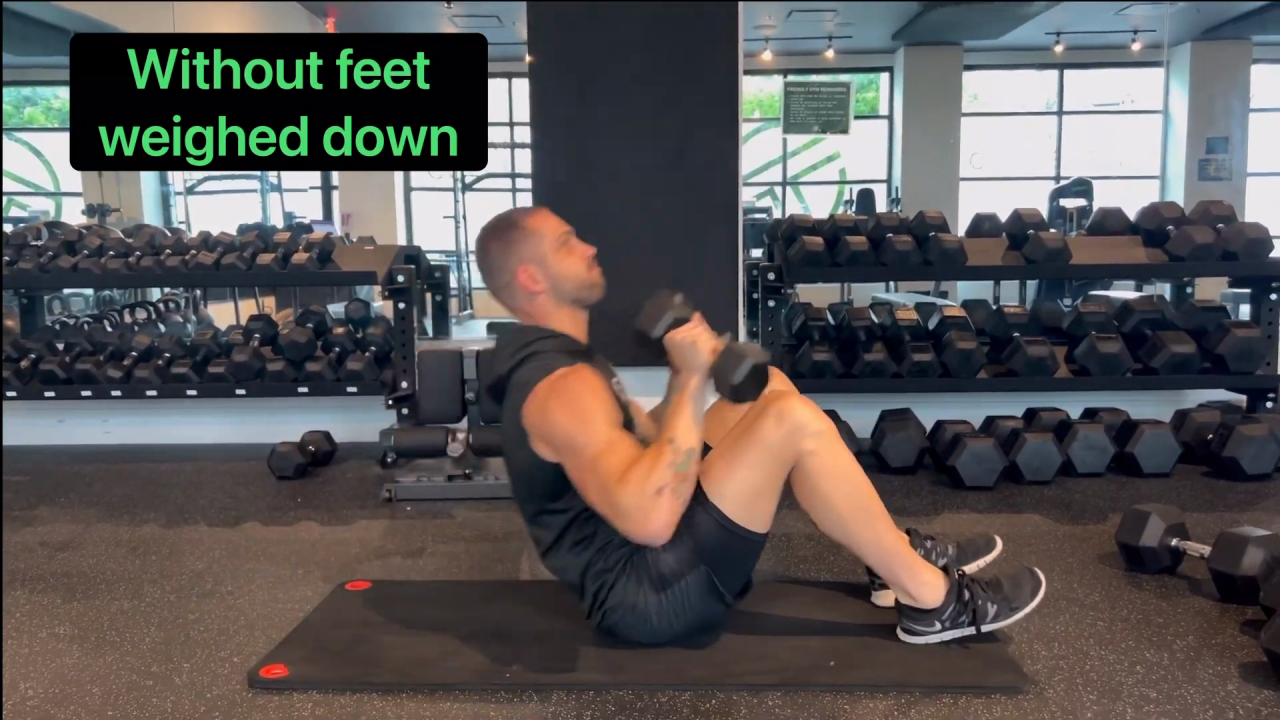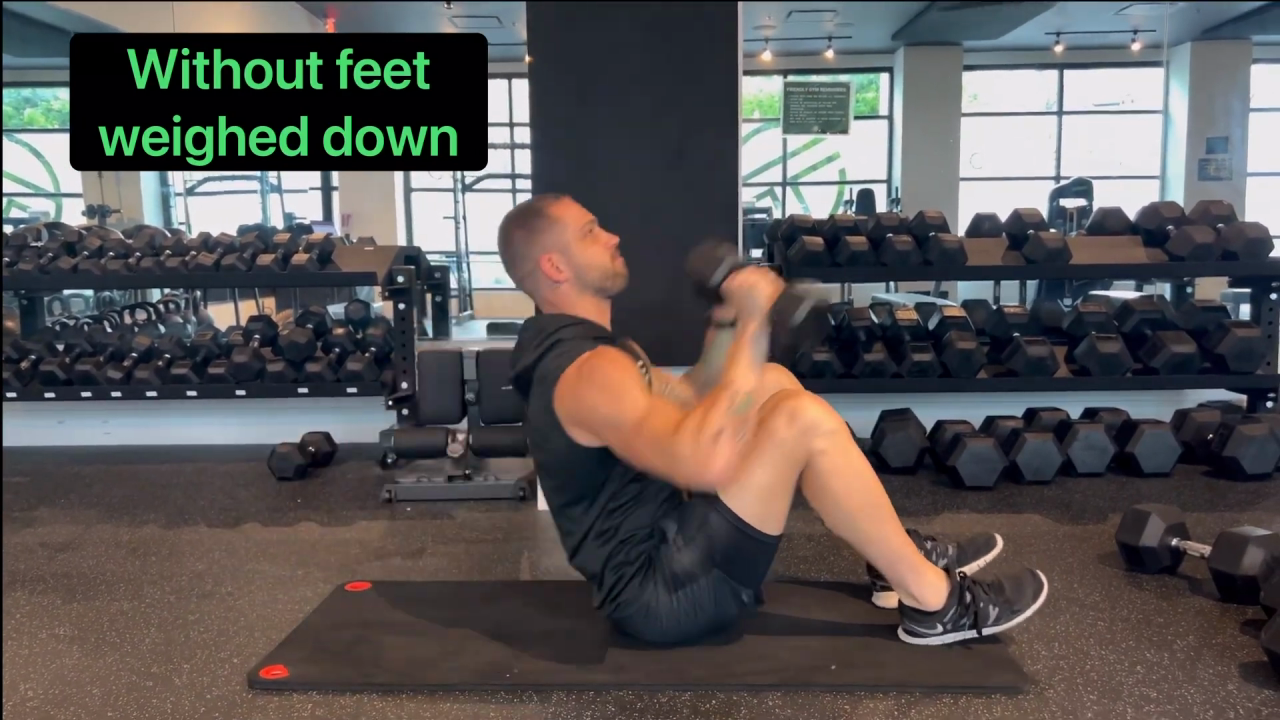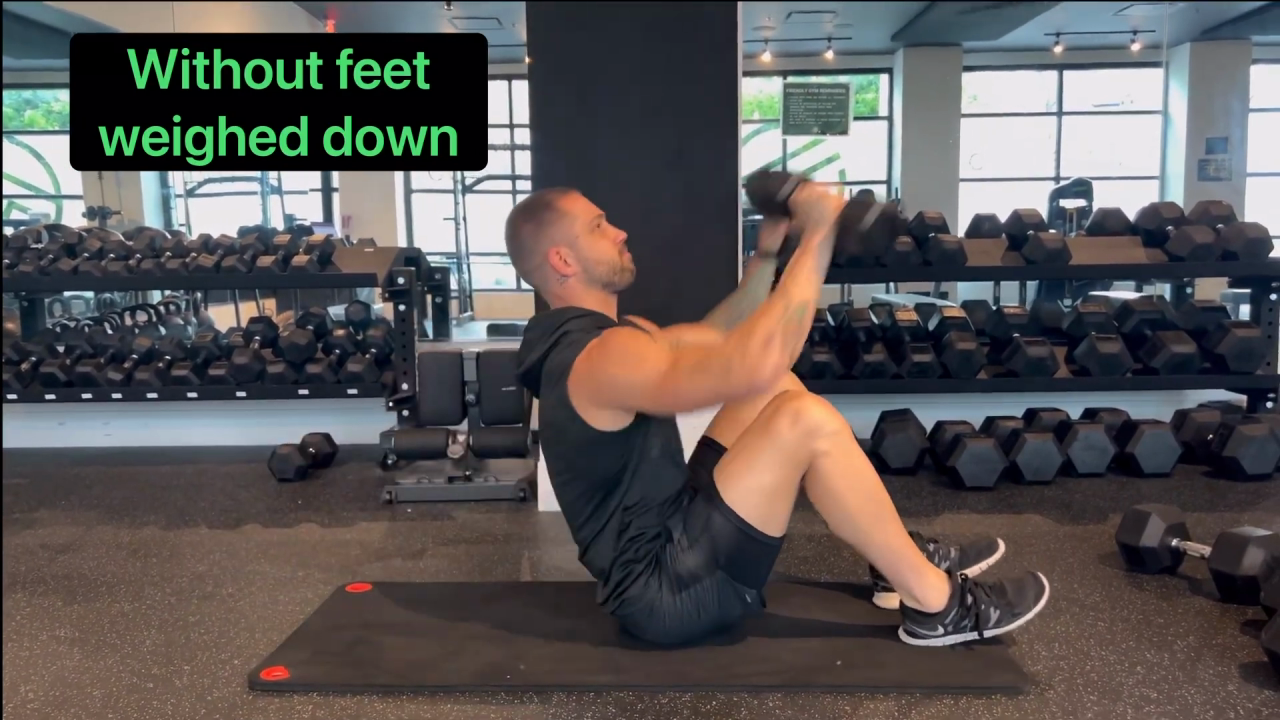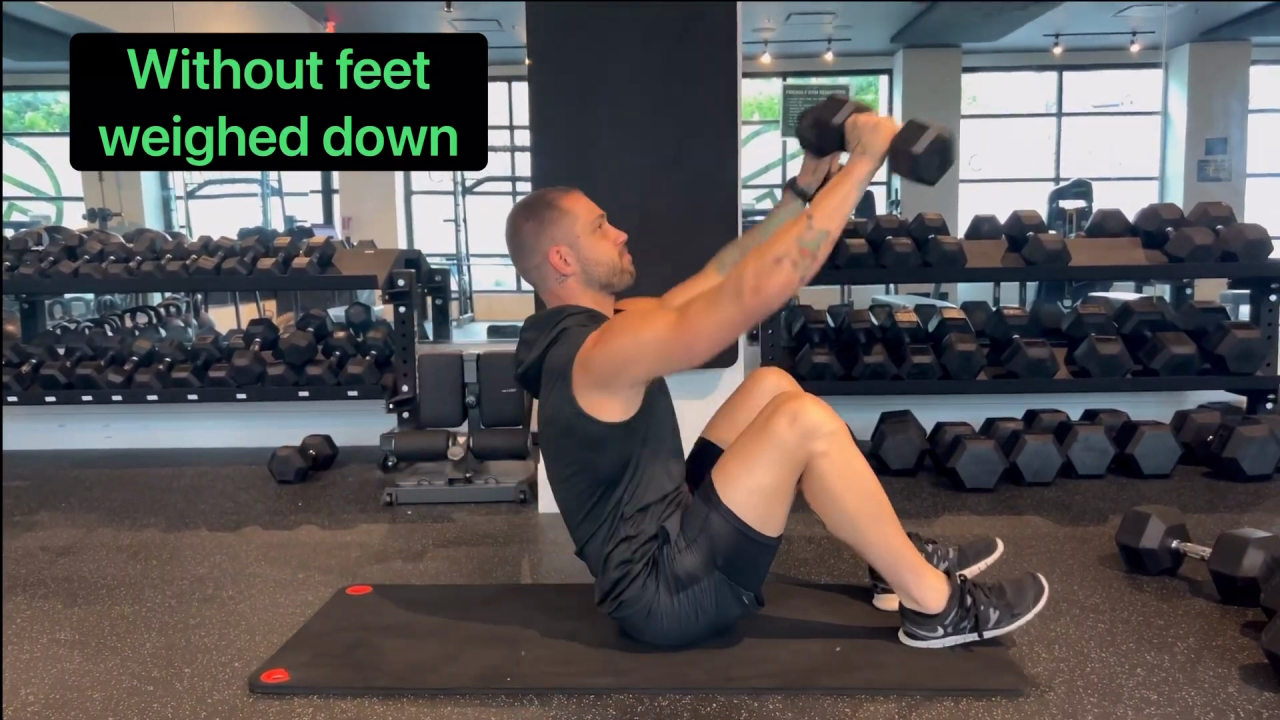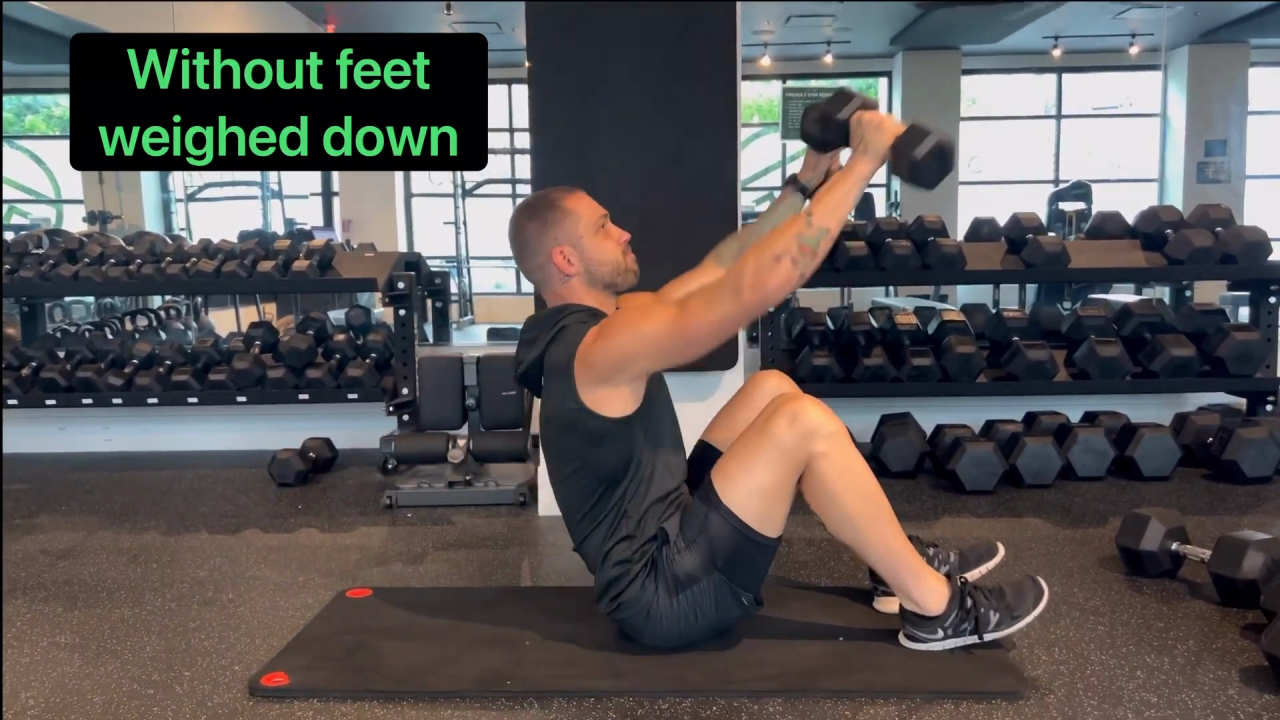
dt=0.1s
person 1, frame 1
left shoulder: (560, 361)
right shoulder: (558, 388)
left elbow: (647, 437)
right elbow: (650, 517)
left wrist: (689, 368)
right wrist: (694, 374)
left hip: (647, 567)
right hip: (647, 596)
left knee: (769, 390)
right knee: (793, 422)
left ankle: (900, 557)
right ankle: (934, 603)
person 1, frame 2
left shoulder: (585, 347)
right shoulder: (589, 372)
left elbow: (681, 412)
right elbow: (706, 460)
left wrist: (724, 324)
right wrist: (753, 321)
left hip: (665, 555)
right hip: (664, 594)
left knee: (776, 385)
right knee: (805, 420)
left ankle: (902, 559)
right ankle: (936, 603)
person 1, frame 3
left shoulder: (597, 331)
right shoulder: (602, 358)
left elbow: (717, 341)
right elbow: (755, 366)
left wrist: (768, 252)
right wrist: (818, 235)
left hip: (667, 542)
right hip: (661, 592)
left knee: (781, 396)
right knee: (806, 420)
left ankle: (904, 558)
right ankle: (939, 600)
person 1, frame 4
left shoulder: (605, 323)
right shoulder: (608, 348)
left elbow: (724, 282)
right elbow: (766, 285)
left wrist: (802, 189)
right wrist: (865, 159)
left hip: (671, 545)
right hip: (664, 595)
left knee: (772, 385)
right knee: (804, 418)
left ankle: (903, 548)
right ankle: (936, 606)
person 1, frame 5
left shoulder: (596, 319)
right shoulder: (607, 342)
left elbow: (725, 272)
right elbow: (767, 281)
left wrist: (801, 185)
right wrist: (865, 156)
left hip: (669, 549)
right hip: (663, 595)
left knee: (774, 392)
right knee: (806, 425)
left ankle: (898, 554)
right ankle: (935, 610)
